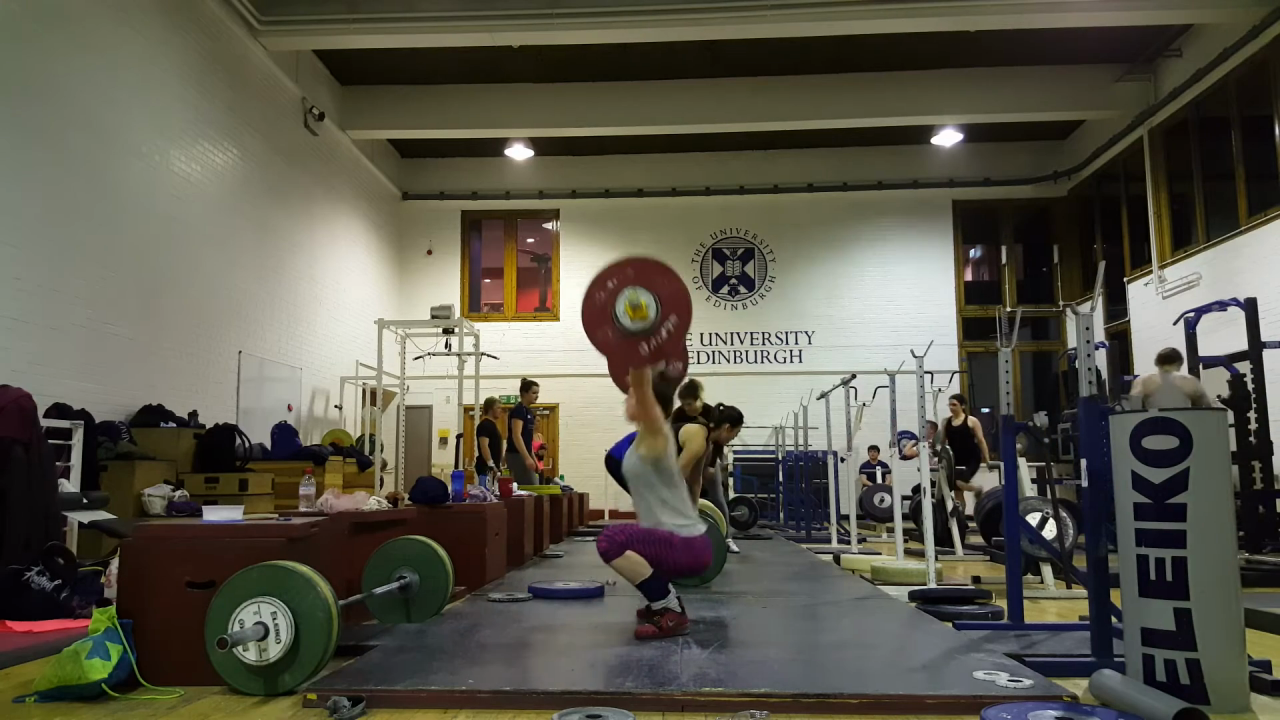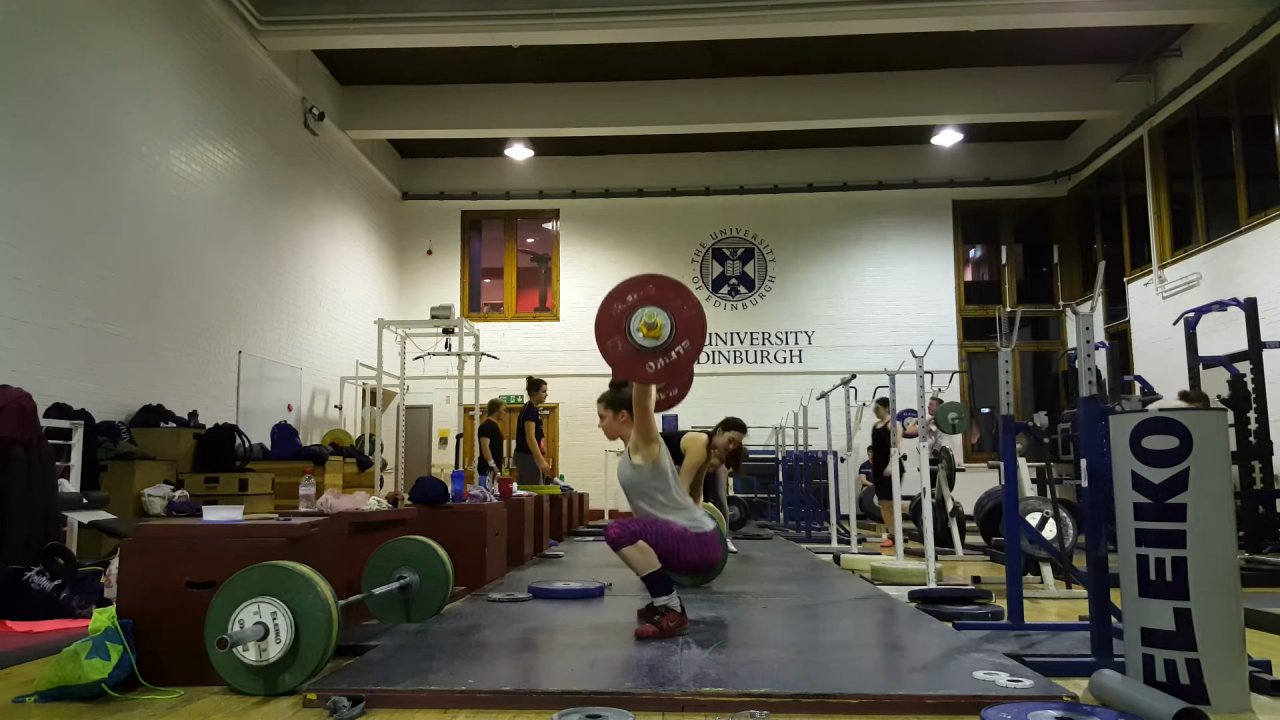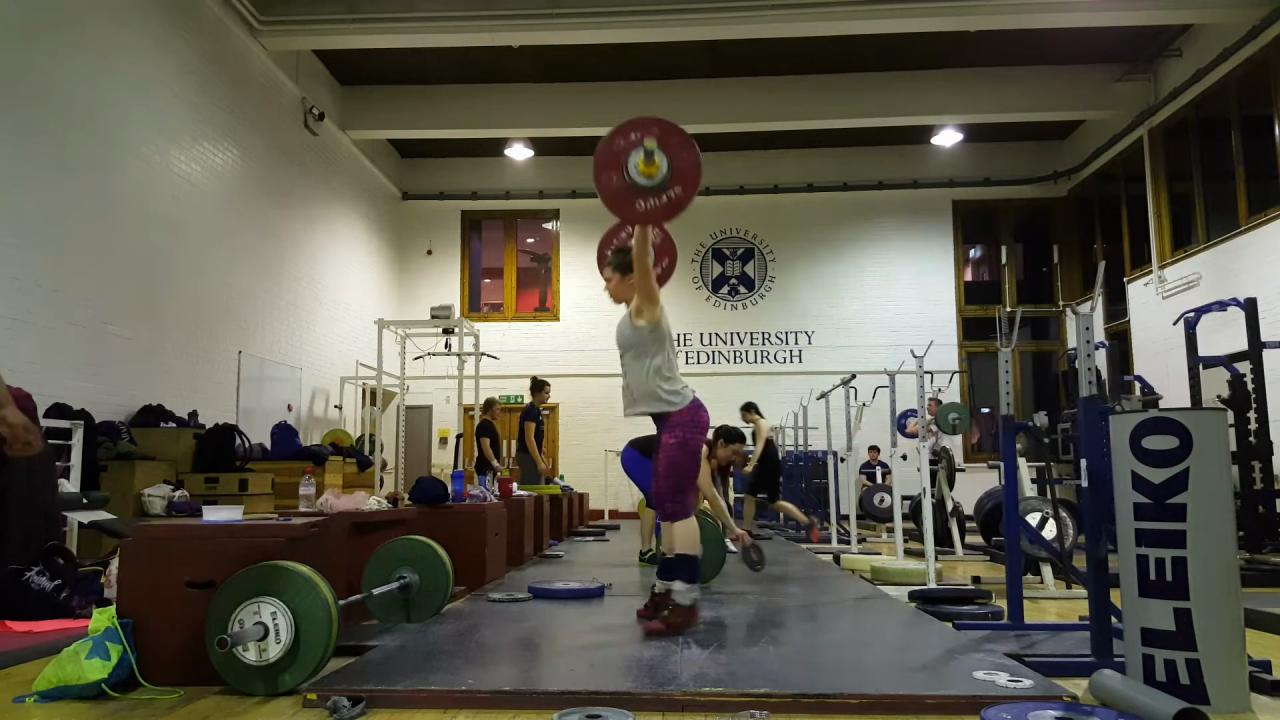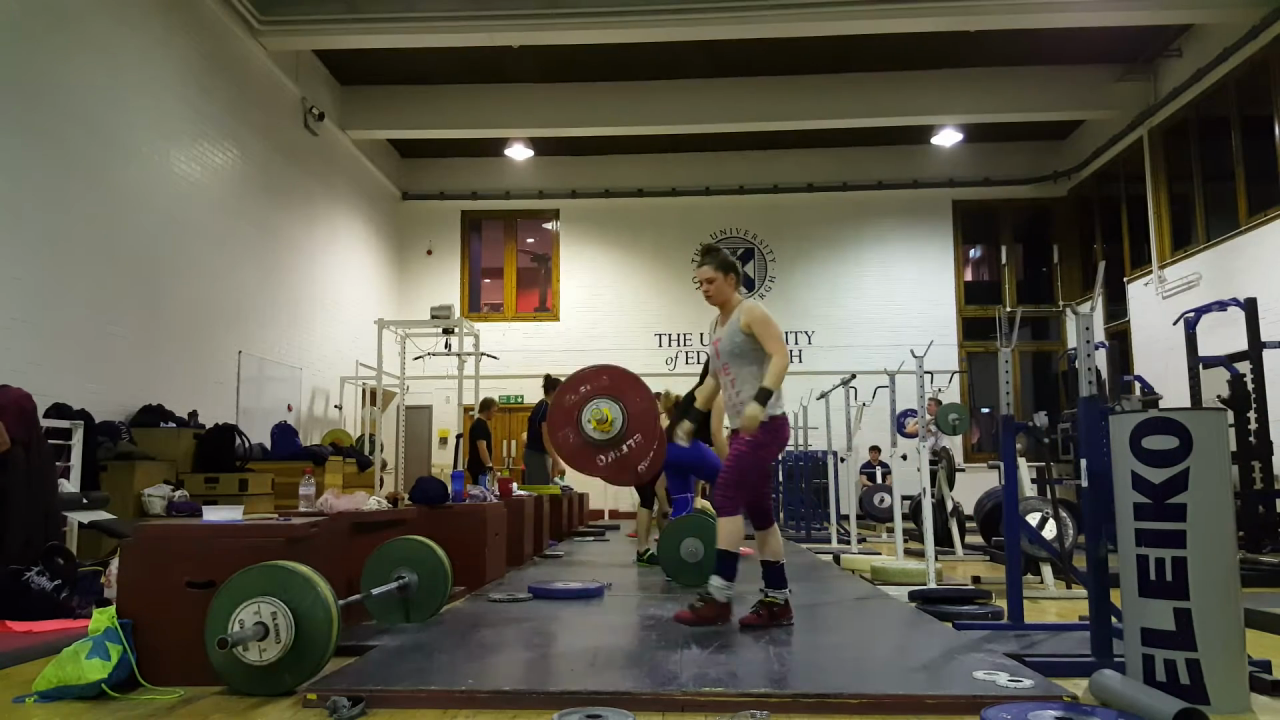
dt=1s
person 1, frame 1
left shoulder: (654, 433)
right shoulder: (647, 435)
left elbow: (643, 385)
right elbow: (642, 387)
left hip: (689, 546)
right hip: (679, 540)
left knee: (610, 542)
right knee: (619, 544)
left ankle: (670, 612)
right ankle: (664, 601)
person 1, frame 2
left shoulder: (642, 443)
right shoulder: (635, 445)
left elbow: (643, 404)
right elbow: (648, 401)
left hip: (699, 544)
right hip: (692, 540)
left knee: (619, 532)
right knee: (628, 535)
left ankle: (671, 612)
right ankle: (666, 601)
person 1, frame 3
left shoulder: (647, 306)
right shoulder: (636, 310)
left elbow: (643, 261)
right elbow: (636, 266)
left wrist: (642, 221)
right wrist: (630, 237)
left hip: (682, 416)
right hip: (671, 417)
left knee: (677, 505)
right knee: (665, 504)
left ankle: (684, 603)
right ankle: (666, 590)
person 1, frame 4
left shoulder: (751, 312)
right shoulder: (718, 324)
left elbow: (780, 356)
right elbow: (715, 378)
left wrist: (760, 400)
right wrist: (690, 418)
left hip: (765, 424)
right hip: (741, 427)
left knee: (727, 502)
right knee: (758, 512)
left ankle: (718, 597)
right ankle: (777, 601)
